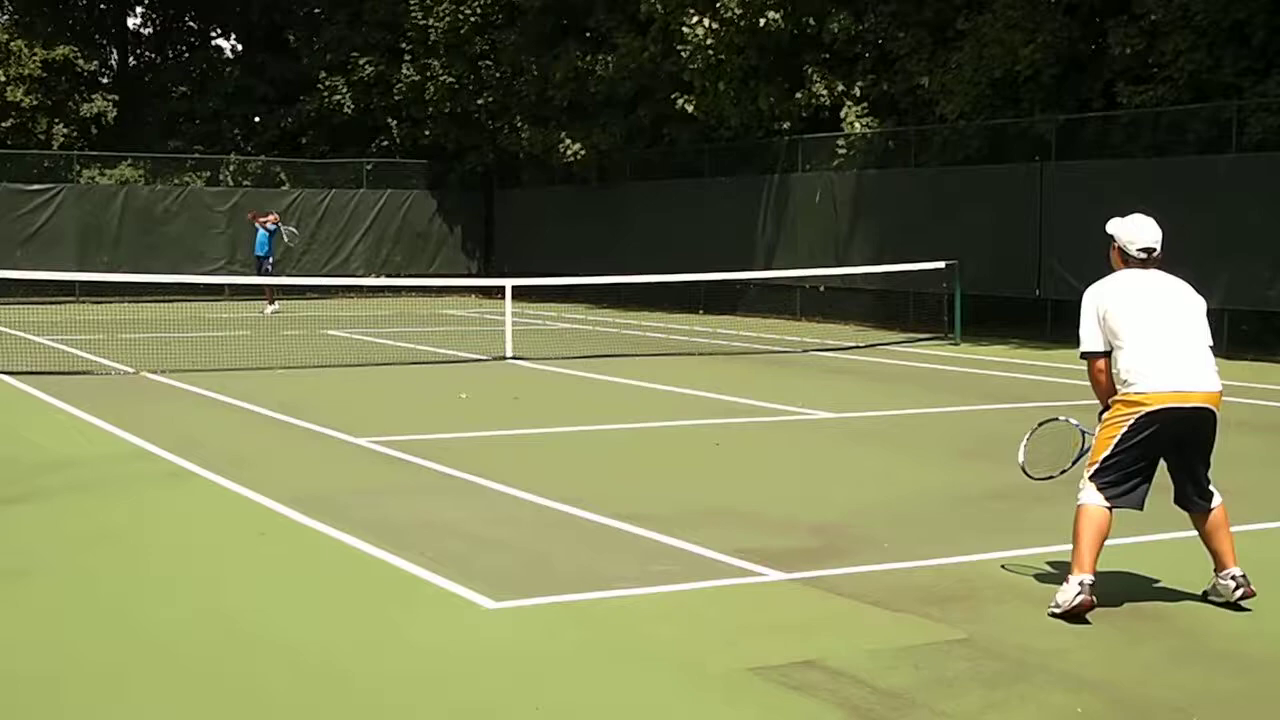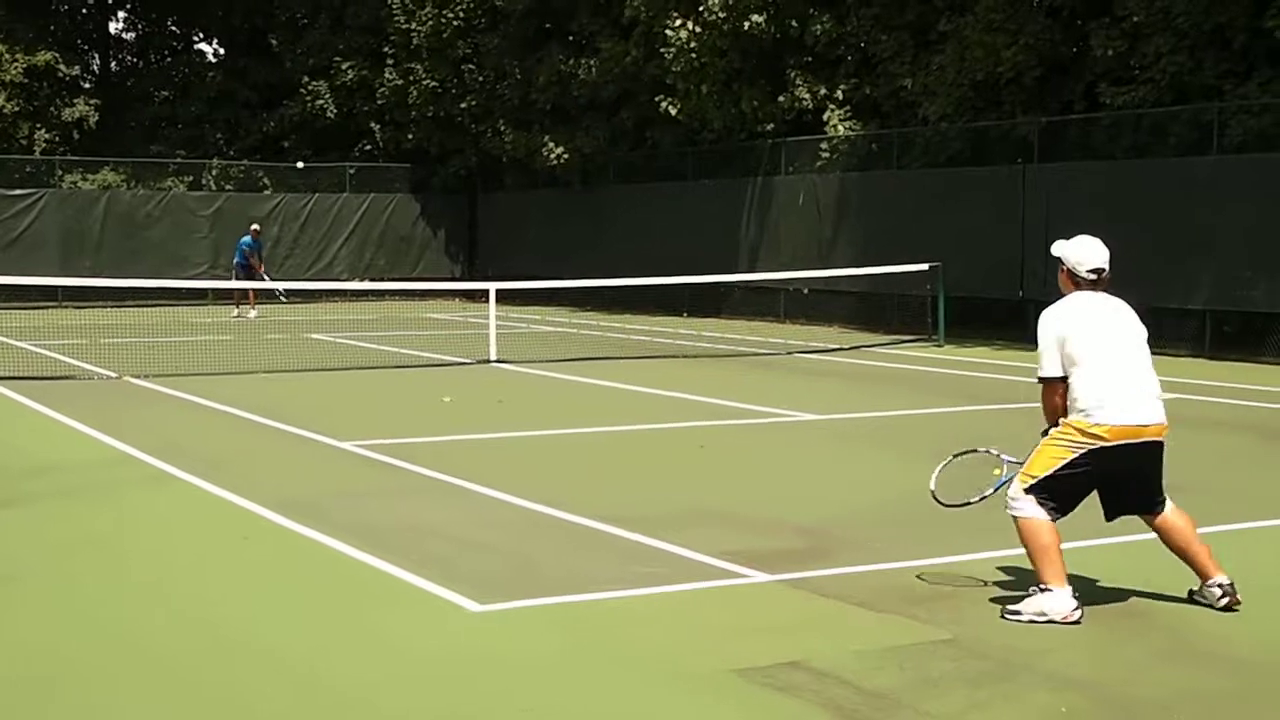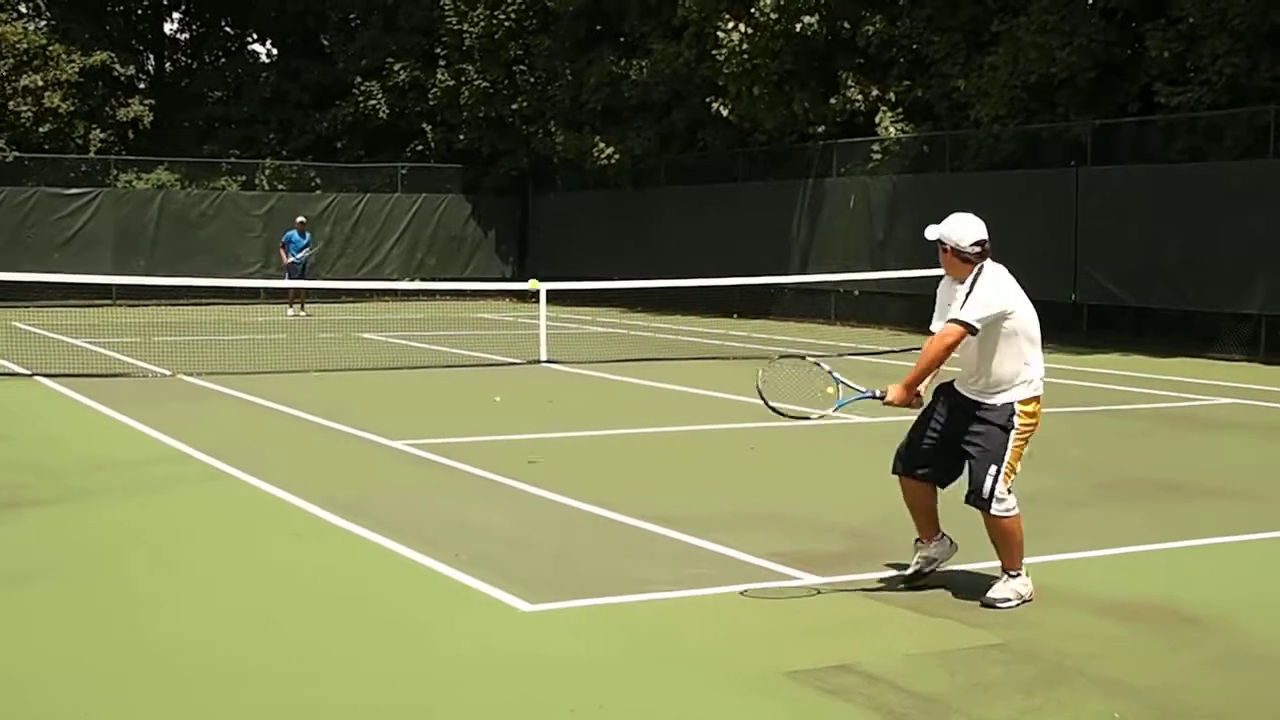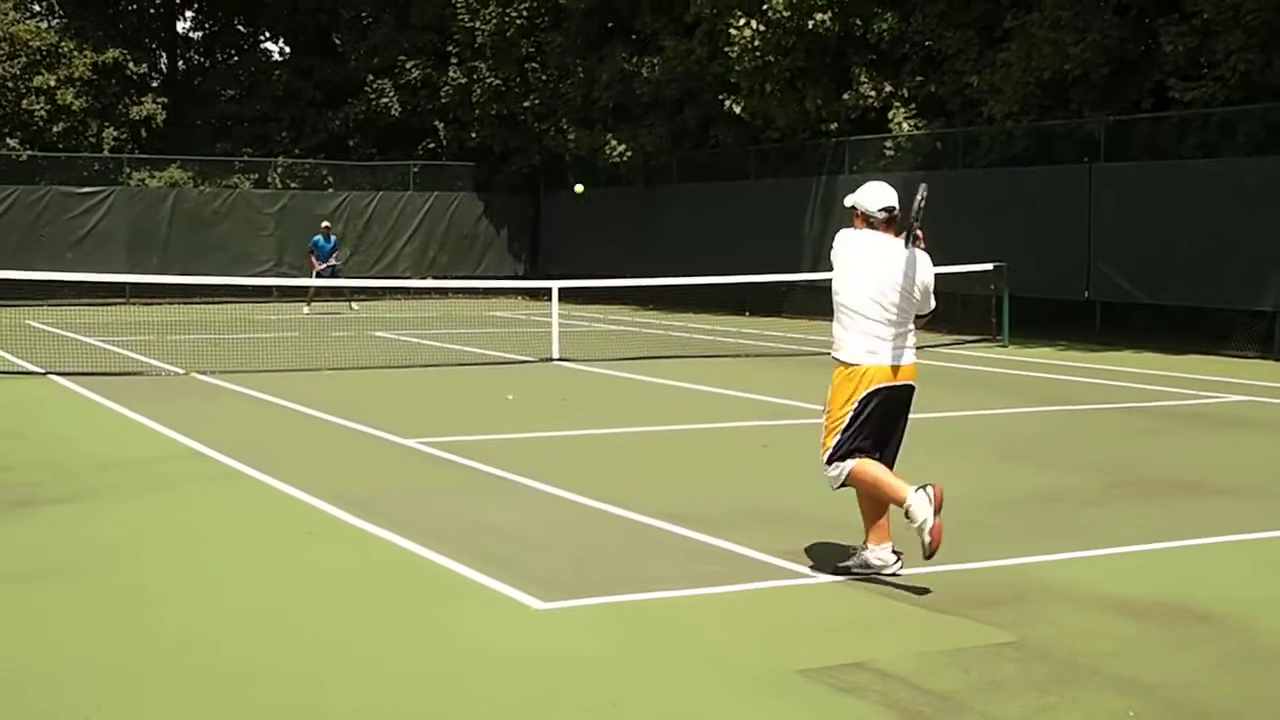
dt=0.7s
person 1, frame 1
left shoulder: (1099, 293)
right shoulder: (1185, 290)
left elbow: (1099, 368)
right elbow: (1199, 351)
left wrist: (1113, 412)
left hip: (1145, 398)
right hip: (1204, 396)
left knee: (1098, 487)
right knee: (1199, 491)
left ankle: (1080, 583)
right ankle: (1230, 577)
person 1, frame 2
left shoulder: (1056, 314)
right shoulder: (1124, 311)
left elbow: (1053, 392)
left wrist: (1054, 434)
left hip: (1098, 427)
right hip: (1150, 426)
left knee: (1025, 497)
right knee: (1153, 506)
left ankle: (1056, 595)
right ankle: (1216, 583)
person 1, frame 3
left shoulder: (988, 282)
right shoulder: (950, 285)
left elbow: (947, 339)
right elbow: (938, 339)
left wrist: (906, 386)
right wrist: (918, 387)
left hip: (1010, 403)
right hip: (961, 394)
left knee: (991, 493)
right knee: (912, 464)
left ankle: (1014, 576)
right ankle: (933, 543)
person 1, frame 4
left shoulder: (846, 242)
right shoulder: (918, 262)
left hip: (860, 369)
right hip: (903, 373)
left knee: (840, 461)
right knee: (875, 461)
left ankle: (915, 499)
right ankle: (879, 551)
